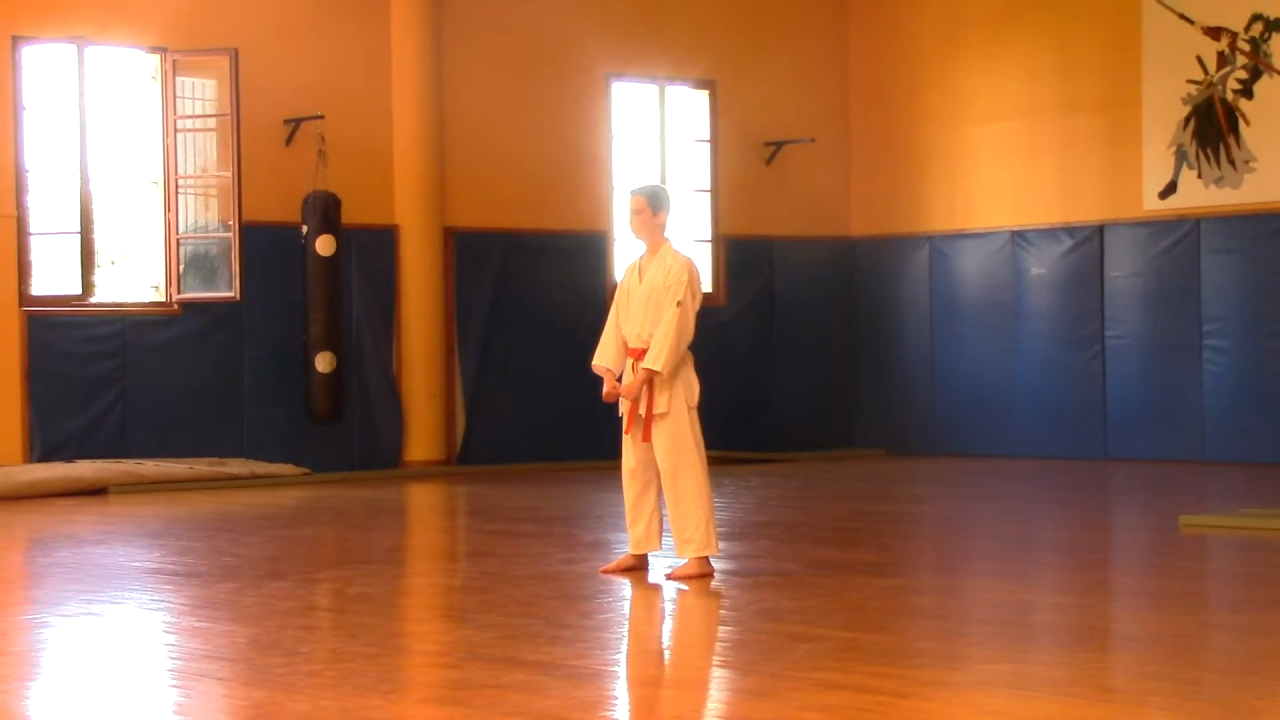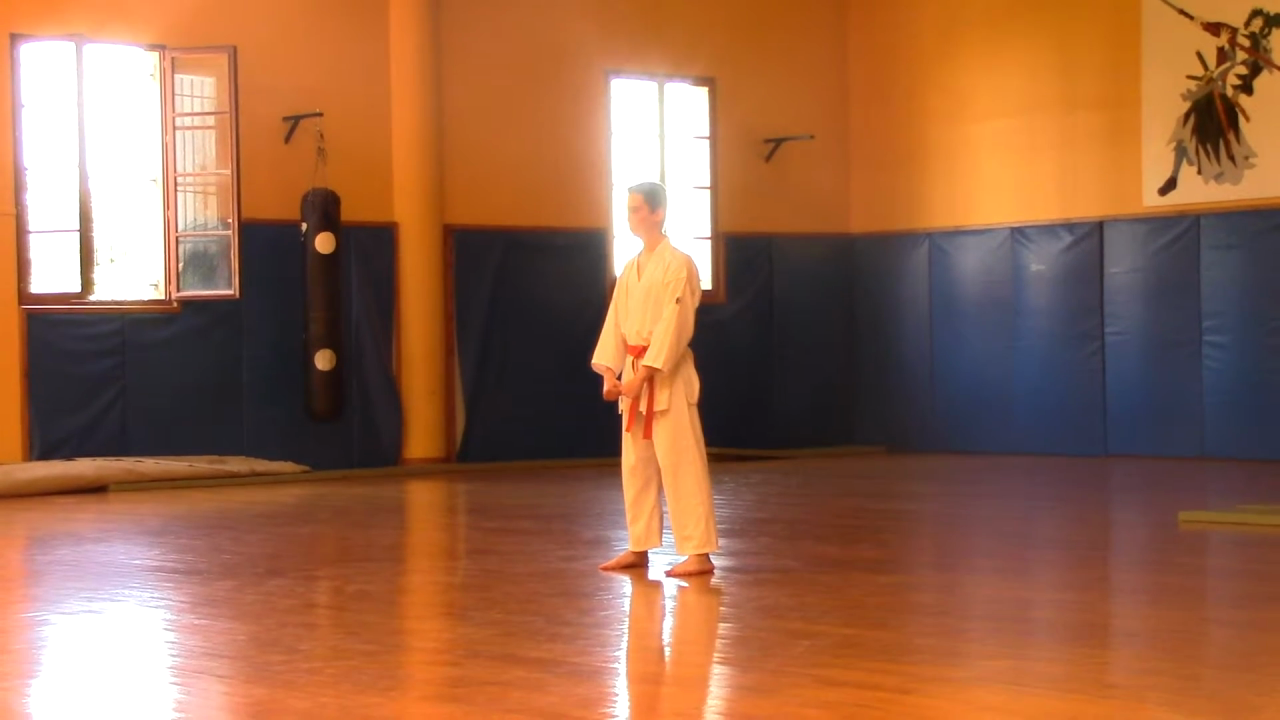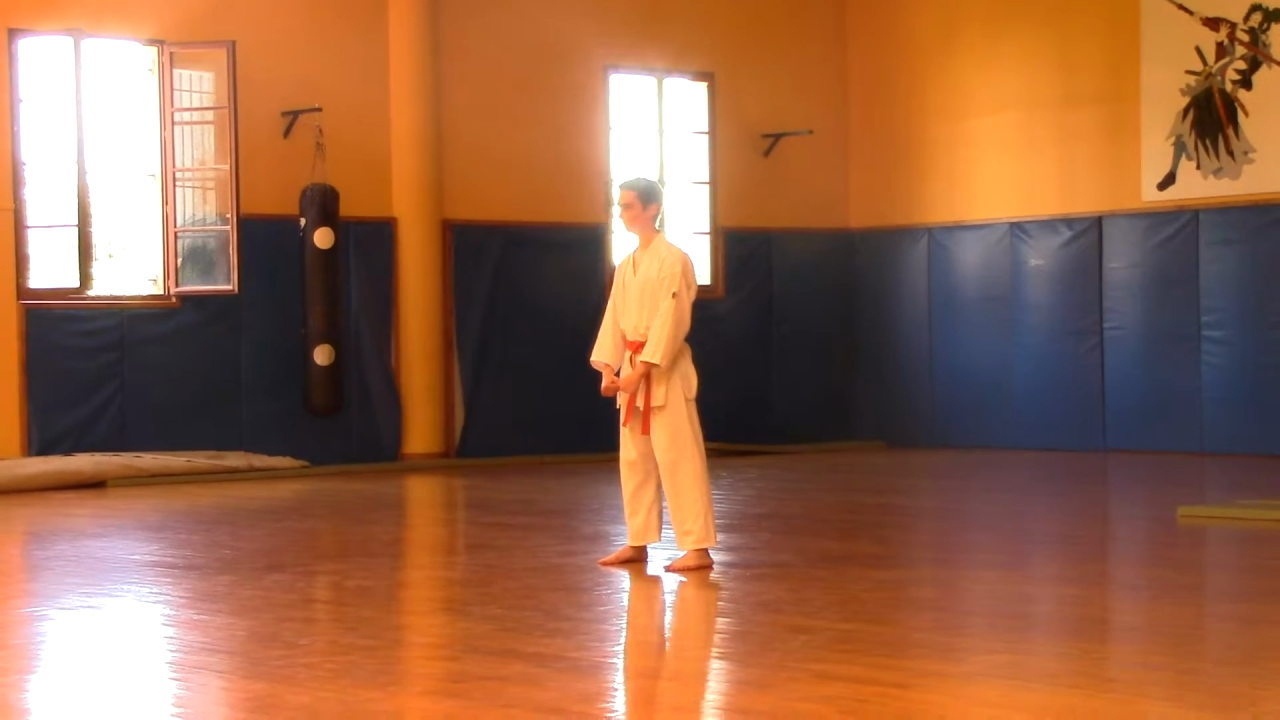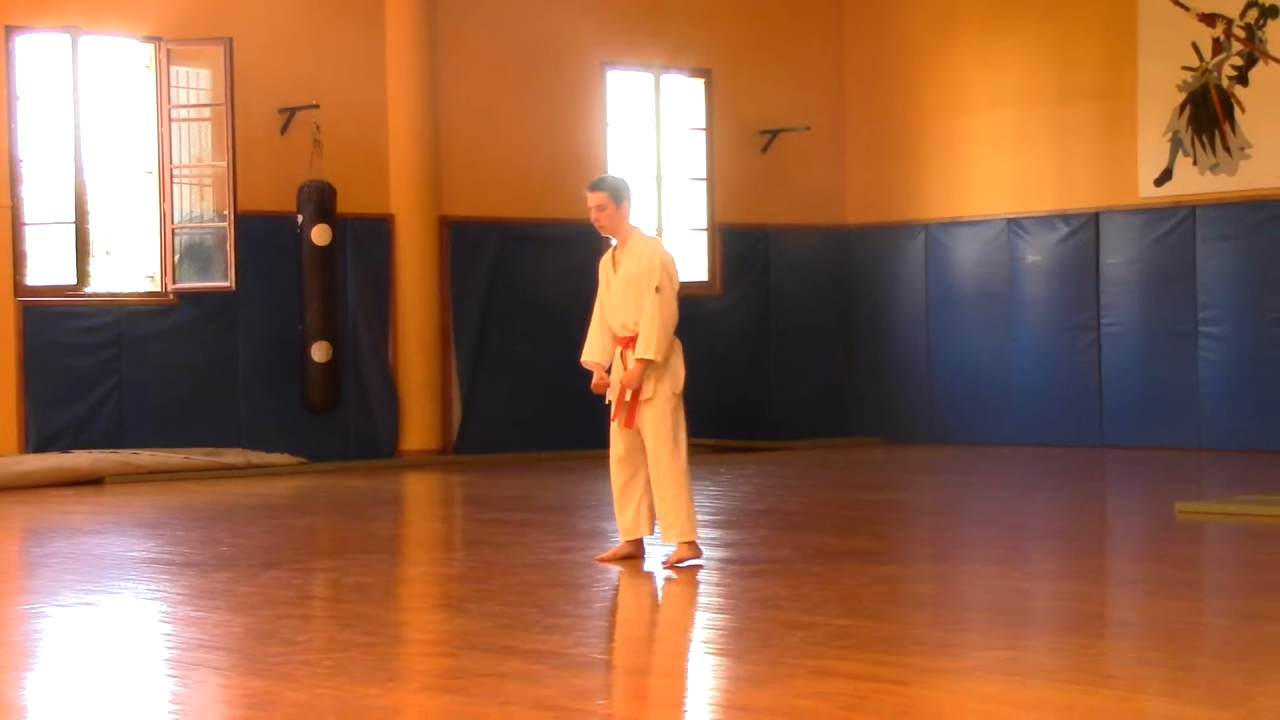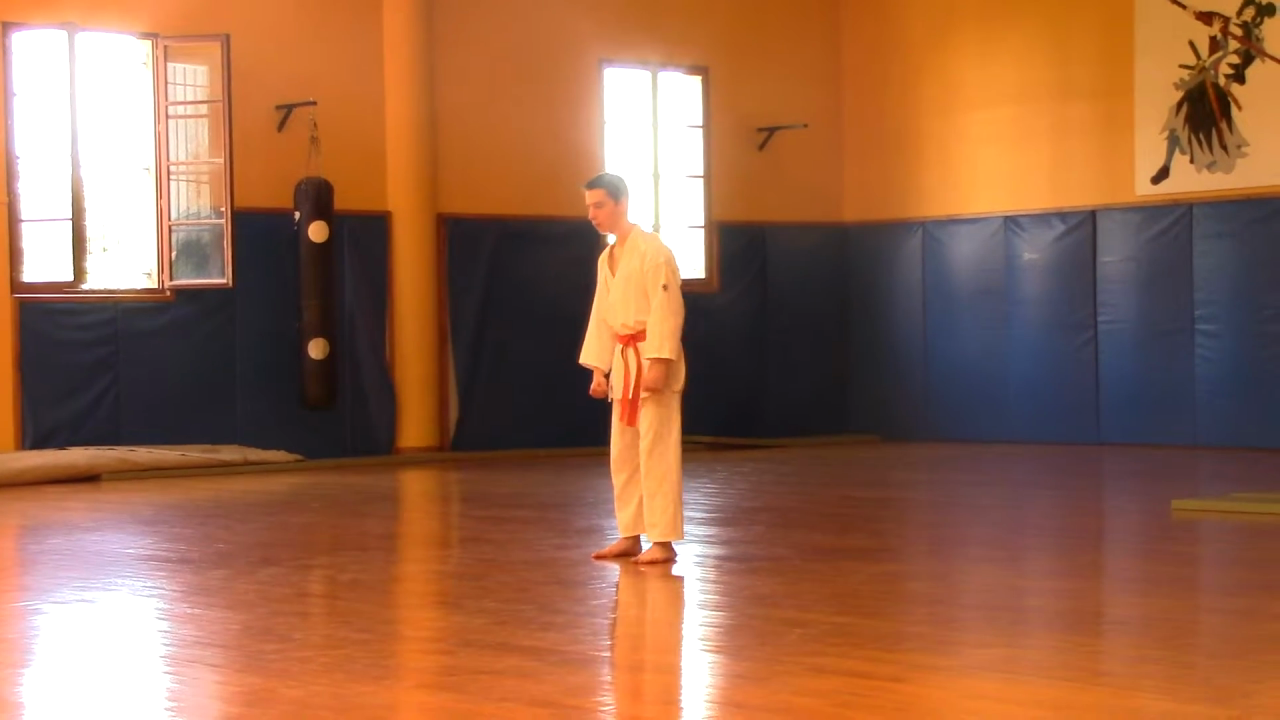
dt=0.3s
person 1, frame 1
left shoulder: (680, 267)
right shoulder: (633, 270)
left elbow: (674, 330)
right elbow: (617, 324)
left wrist: (644, 376)
right wrist: (610, 373)
left hip: (667, 378)
right hip: (634, 376)
left knee: (681, 467)
right knee: (636, 467)
left ankle: (699, 556)
right ankle: (639, 549)
person 1, frame 2
left shoulder: (678, 264)
right shoulder: (631, 268)
left elbow: (674, 326)
right elbow: (616, 322)
left wrist: (644, 374)
right wrist: (610, 372)
left hip: (667, 375)
right hip: (634, 373)
left knee: (681, 465)
right knee: (636, 465)
left ankle: (699, 553)
right ankle: (639, 547)
person 1, frame 3
left shoulder: (672, 259)
right shoulder: (627, 264)
left elbow: (671, 322)
right elbow: (614, 319)
left wrist: (642, 369)
right wrist: (608, 369)
left hip: (664, 370)
right hip: (633, 369)
left knee: (679, 459)
right knee: (634, 461)
left ankle: (697, 548)
right ankle: (637, 542)
person 1, frame 4
left shoulder: (651, 252)
right shoulder: (607, 261)
left elbow: (660, 314)
right elbow: (603, 317)
left wrist: (641, 366)
right wrist: (599, 367)
left hip: (655, 364)
right hip: (623, 362)
left knee: (663, 453)
right knee: (624, 456)
left ankle: (685, 540)
right ankle: (633, 538)
person 1, frame 5
left shoulder: (653, 250)
right shoulder: (606, 258)
left elbow: (667, 311)
right elbow: (602, 317)
left wrist: (658, 365)
right wrist: (599, 369)
left hip: (653, 360)
right hip: (624, 360)
left knee: (656, 452)
right knee: (623, 454)
left ankle: (662, 541)
right ankle: (630, 535)
person 2, frame 1
left shoulder: (1259, 53)
right shoulder: (1231, 38)
left hip: (1228, 98)
right hip: (1212, 92)
right knee: (1189, 131)
right ankle: (1174, 181)
person 2, frame 2
left shoulder: (1259, 49)
right shoulder: (1232, 34)
left hip: (1228, 95)
right hip: (1211, 89)
right knee: (1188, 127)
right ankle: (1174, 177)
person 2, frame 3
left shoulder: (1258, 43)
right shoulder: (1231, 29)
left hip: (1226, 91)
right hip: (1210, 85)
right knee: (1188, 122)
right ankle: (1173, 172)
person 2, frame 4
left shoulder: (1255, 39)
right shoulder: (1228, 25)
left hip: (1222, 88)
right hip: (1207, 81)
right knee: (1184, 119)
right ankle: (1170, 168)
person 2, frame 5
left shoulder: (1252, 37)
right shoulder: (1225, 23)
left hip: (1219, 86)
right hip: (1203, 80)
right knee: (1181, 118)
right ankle: (1166, 166)
